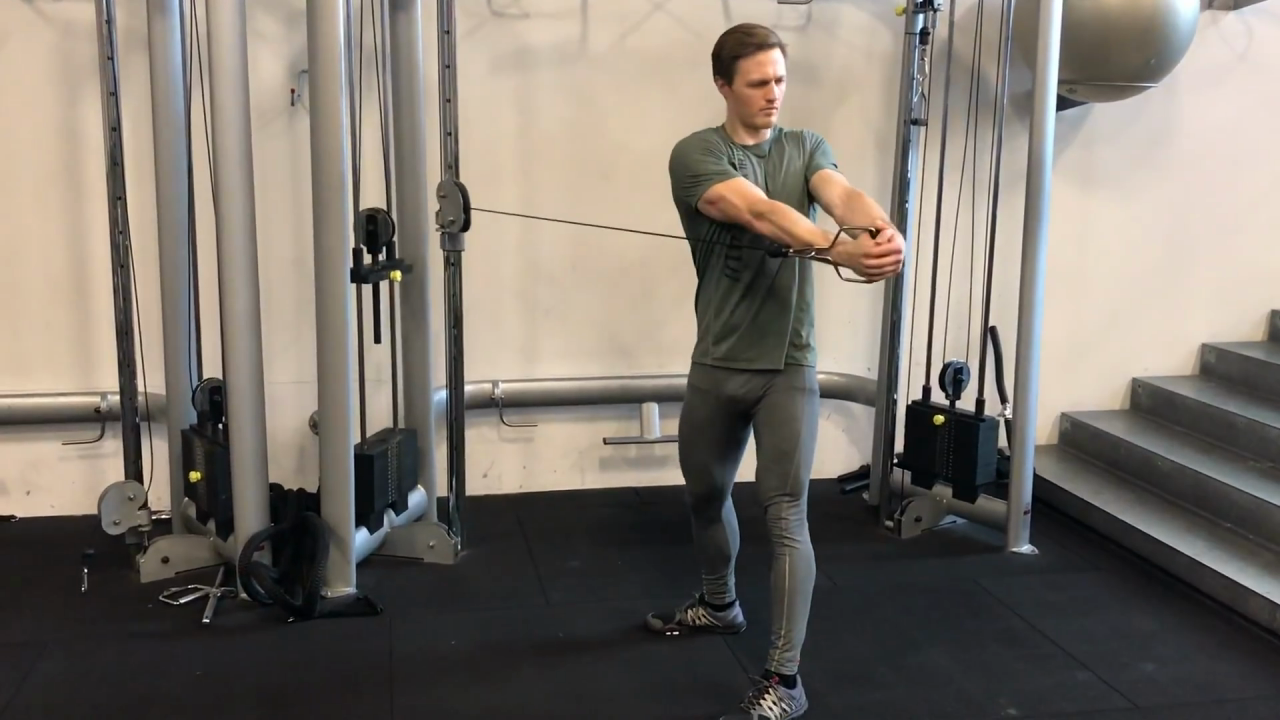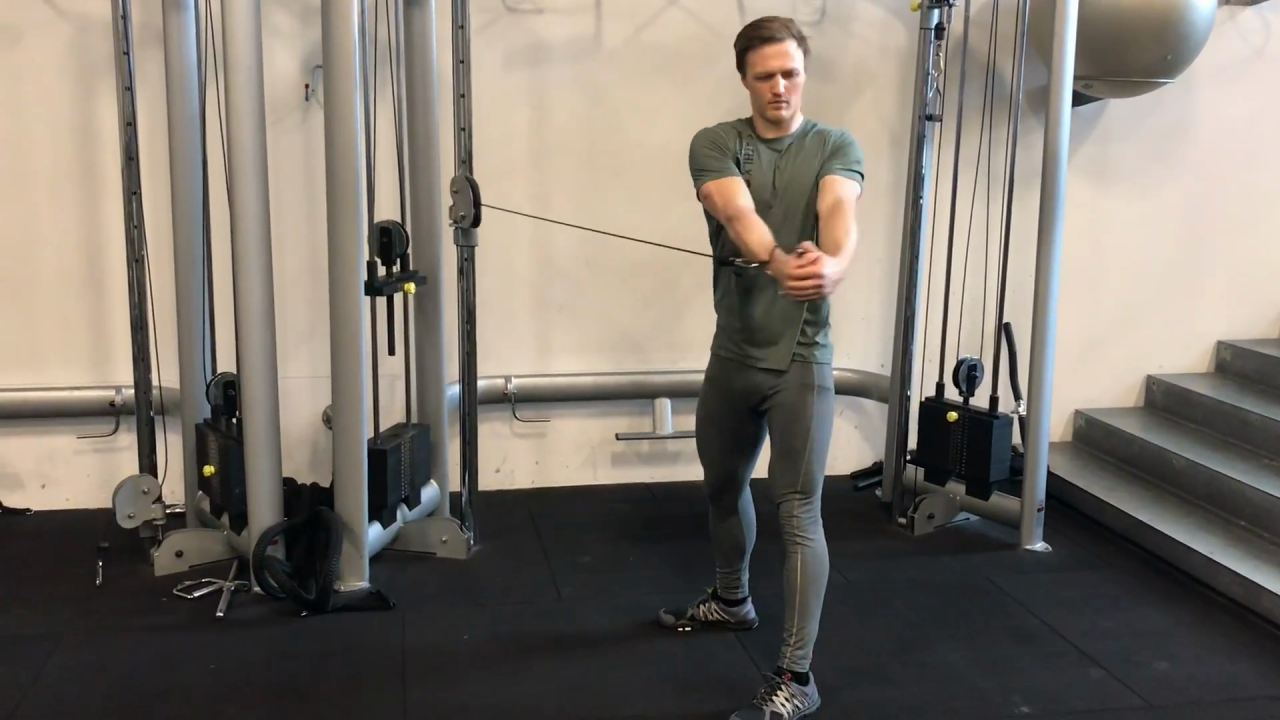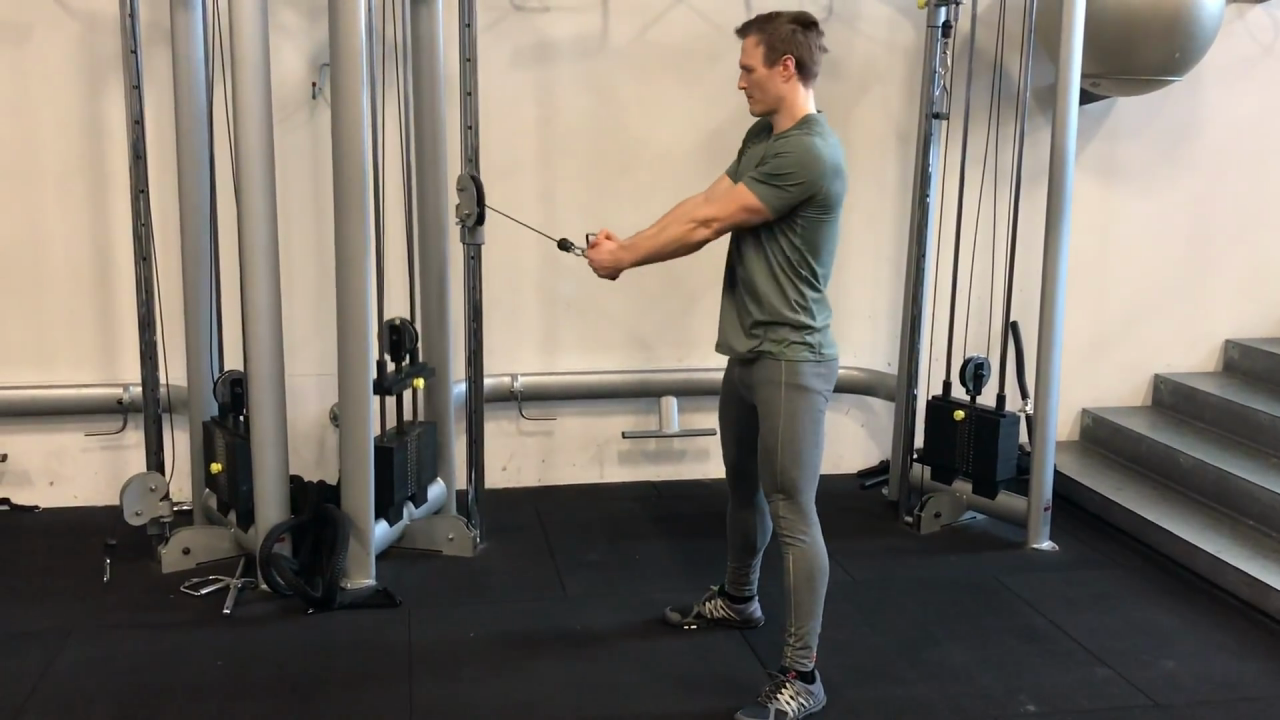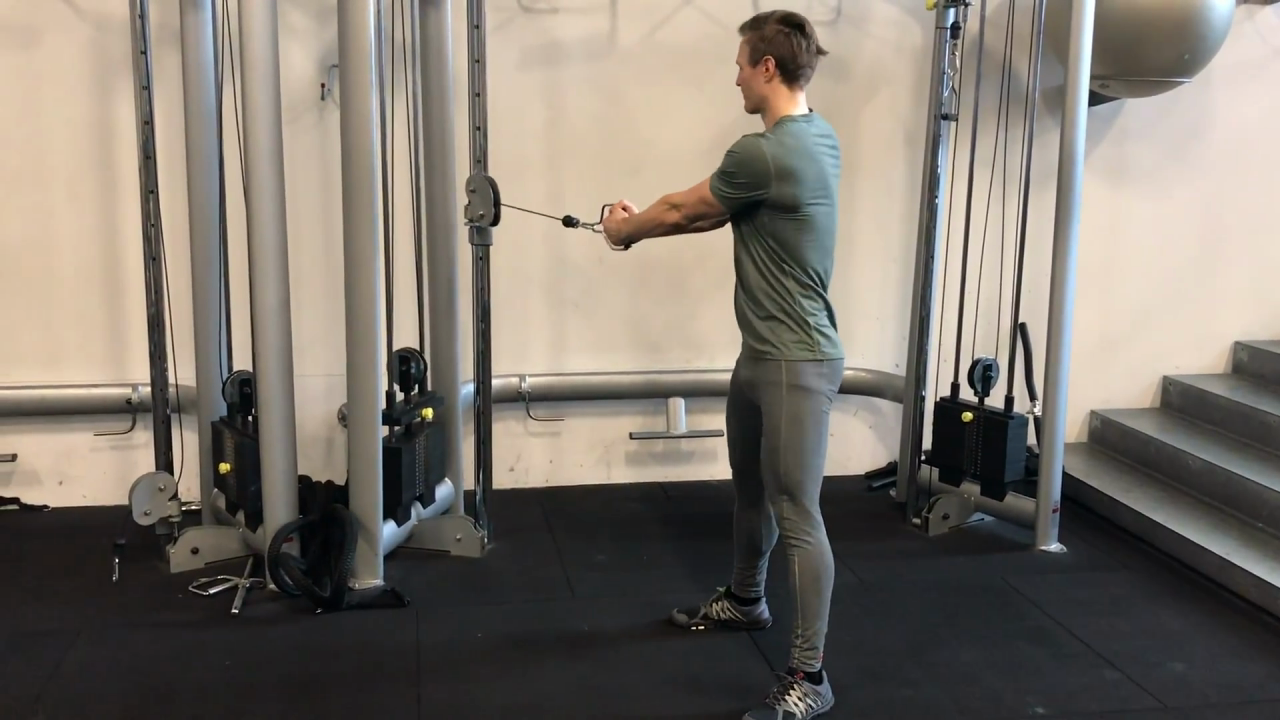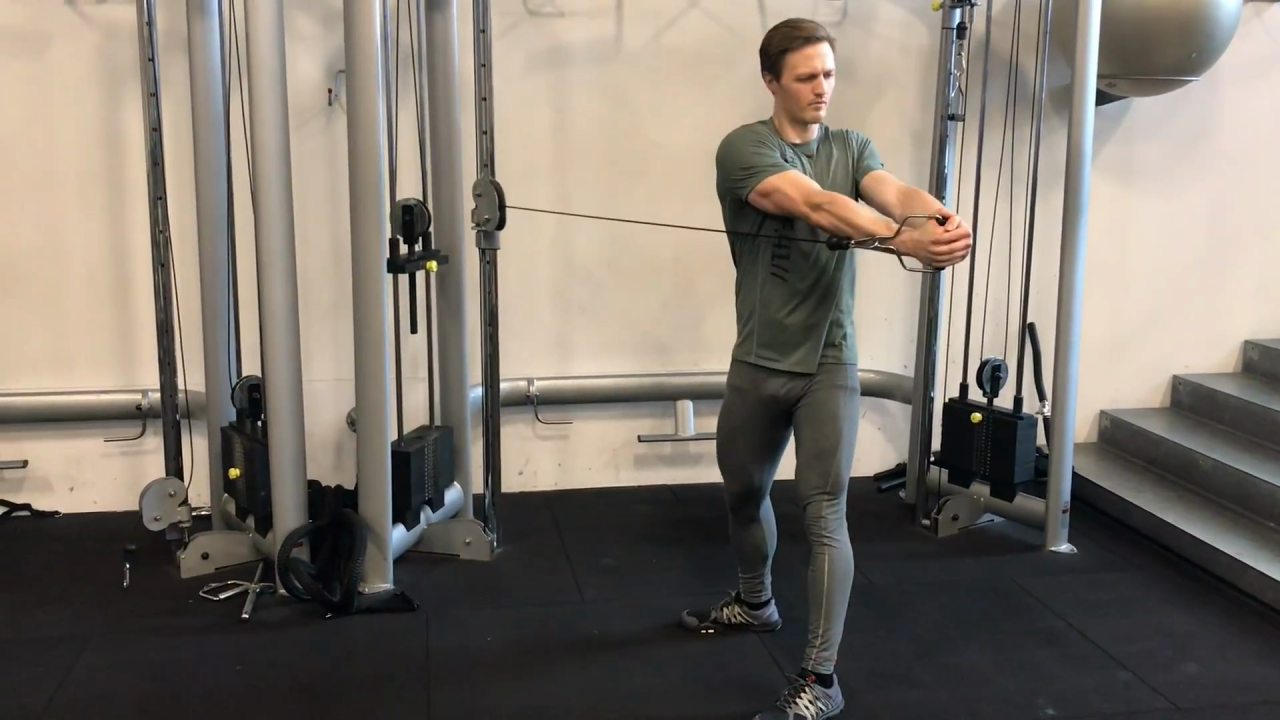
dt=1s
person 1, frame 1
left shoulder: (806, 147)
right shoulder: (695, 155)
left elbow: (842, 194)
right elbow: (762, 215)
left wrist: (882, 231)
right wrist: (840, 250)
left hip: (788, 366)
right hip: (718, 366)
left knee: (785, 516)
right knee: (705, 496)
right ankle: (719, 604)
person 1, frame 2
left shoulder: (836, 147)
right shoulder: (714, 144)
left elbow: (838, 211)
right elbow: (741, 217)
left wrist: (833, 263)
right wrist: (778, 262)
left hip: (801, 359)
right hip: (733, 353)
left knee: (797, 514)
right knee: (723, 488)
right ankle: (731, 600)
person 1, frame 3
left shoulder: (807, 153)
right shoulder: (763, 138)
left elbow: (707, 226)
right elbow: (701, 202)
left wrist: (623, 257)
right wrist: (627, 243)
left hip: (791, 361)
right hip: (749, 352)
left knee: (792, 514)
right knee: (743, 488)
right ankle: (737, 598)
person 1, frame 4
left shoulder: (766, 152)
right shoulder: (806, 136)
left elbow: (687, 210)
right elbow: (707, 210)
left wrist: (626, 228)
right wrist: (639, 219)
left hip: (795, 363)
right hip: (760, 352)
left knee: (797, 513)
right knee: (750, 486)
right ankle: (745, 599)
person 1, frame 5
left shoulder: (852, 148)
right shoulder: (744, 149)
left elbow: (896, 192)
right elbow: (817, 206)
left wrist: (942, 219)
right wrist: (902, 238)
left hip: (829, 364)
right hip: (760, 365)
left knee: (825, 516)
right knee: (744, 494)
right ankle: (754, 602)
